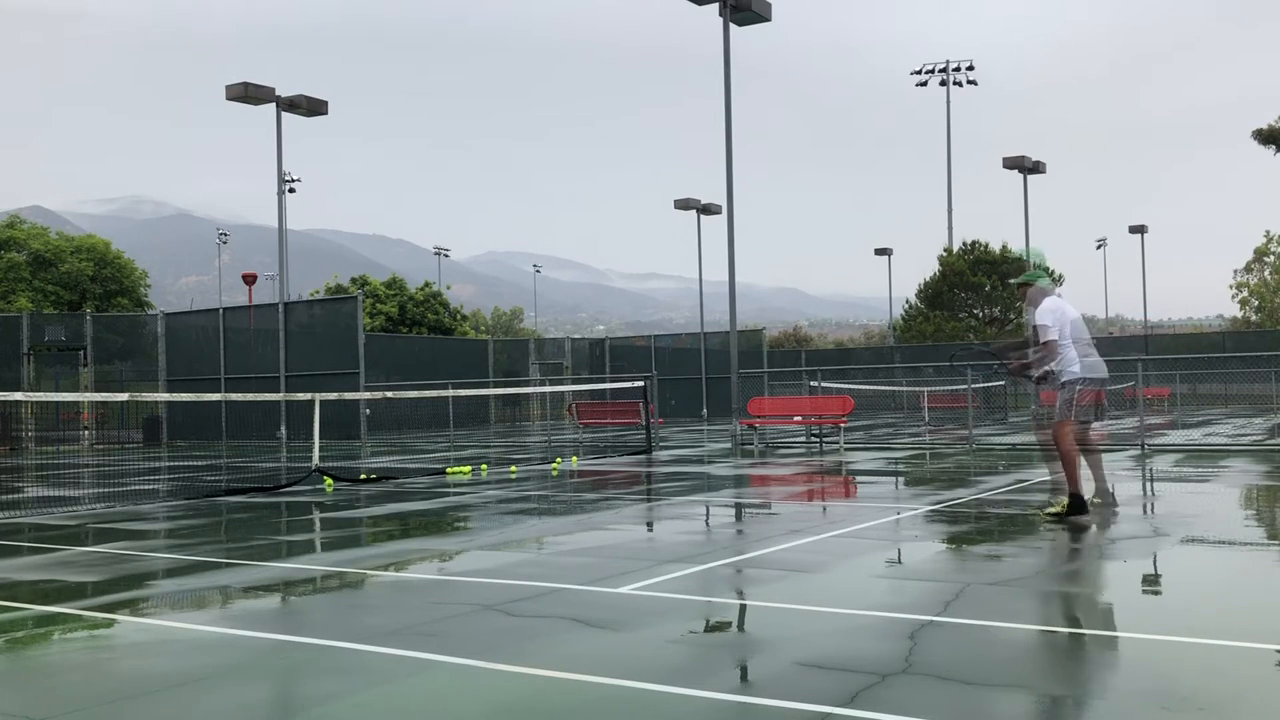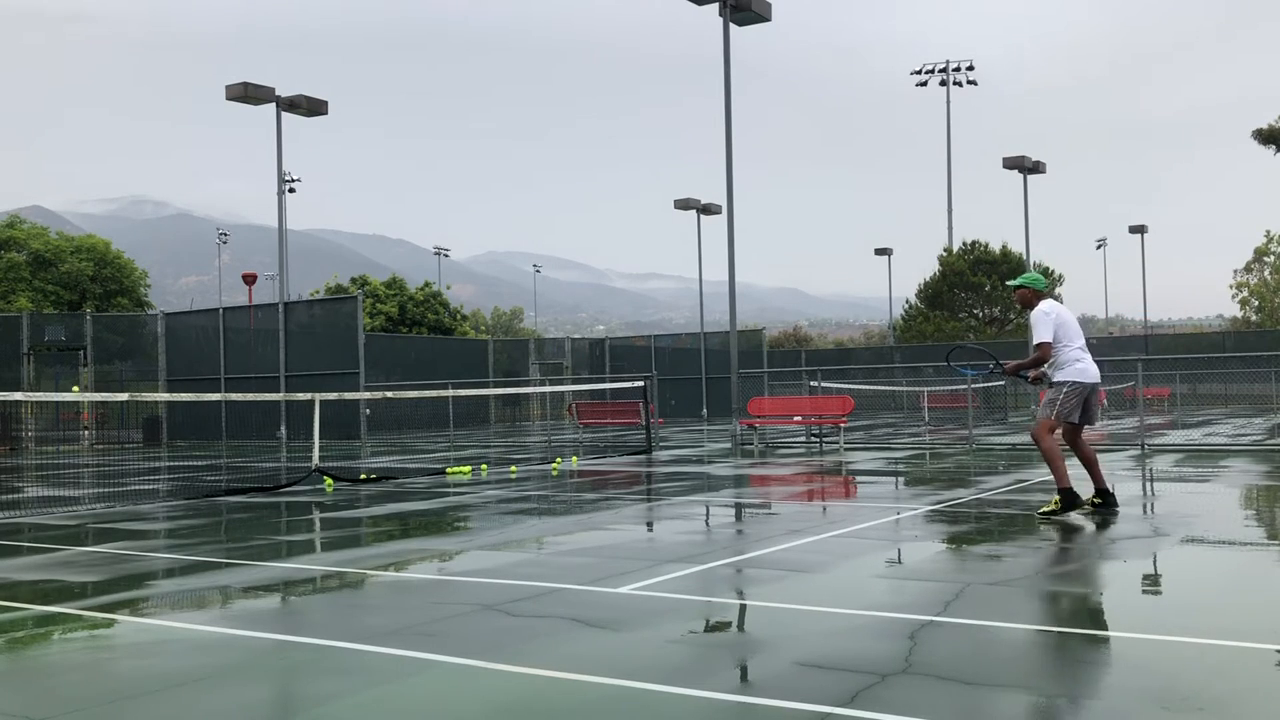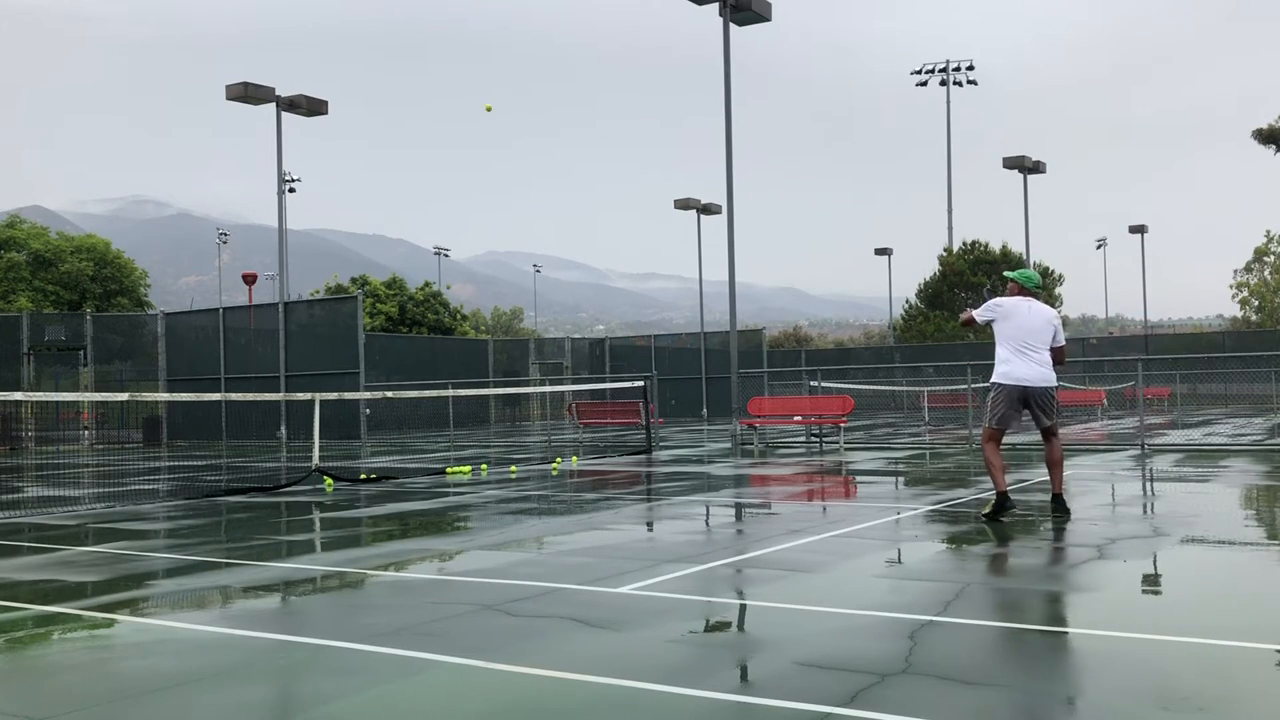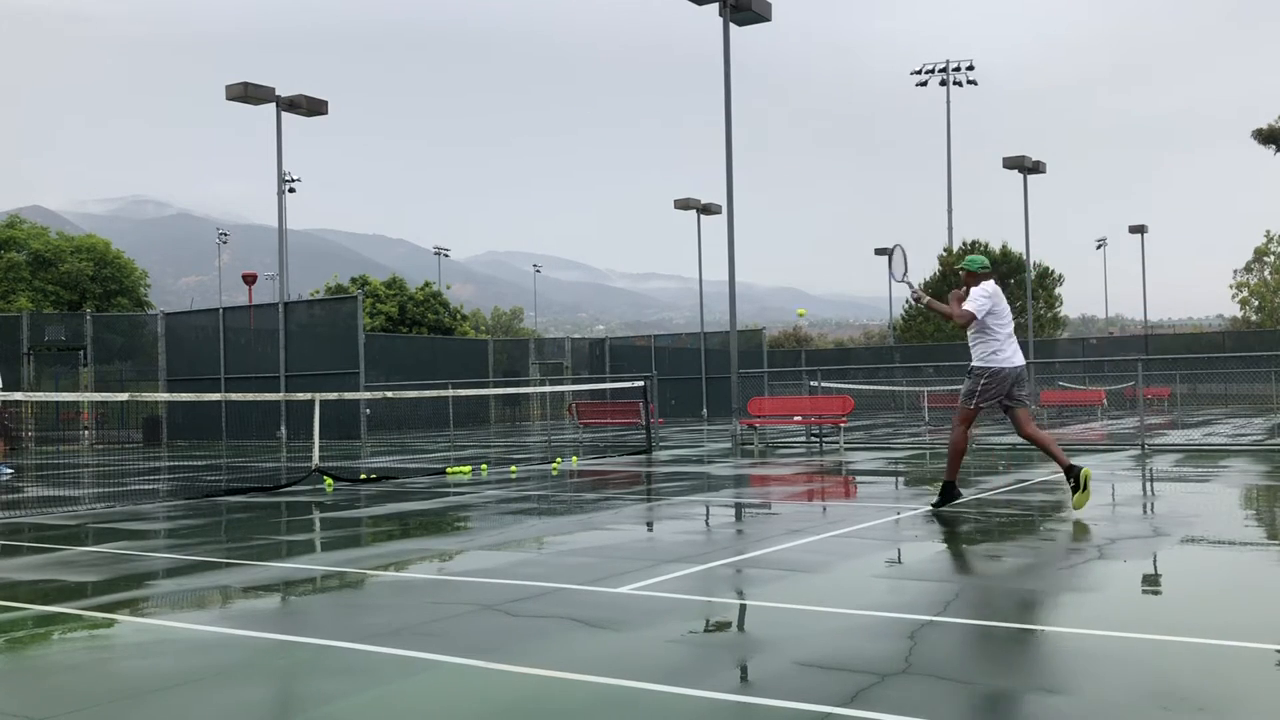
dt=0.7s
person 1, frame 1
left shoulder: (1045, 306)
right shoulder: (1055, 304)
left elbow: (1047, 348)
left wrist: (1022, 366)
right wrist: (1048, 370)
left hip: (1079, 376)
right hip: (1091, 373)
left knee: (1061, 433)
right knee: (1078, 434)
left ankle: (1076, 500)
right ankle: (1103, 493)
person 1, frame 2
left shoulder: (1040, 312)
right shoulder: (1055, 308)
left elbow: (1044, 354)
left wrist: (1017, 367)
right wrist: (1045, 372)
left hip: (1072, 379)
right hip: (1088, 376)
left knee: (1041, 432)
right knee: (1072, 436)
left ankle: (1067, 495)
right ankle: (1104, 496)
person 1, frame 3
left shoulder: (999, 305)
right shoulder: (1051, 314)
left elbow: (965, 320)
right elbow: (1059, 358)
left wrist: (969, 313)
left hip: (1006, 382)
right hip: (1043, 382)
left knee: (990, 442)
right knee: (1051, 437)
left ankle: (1002, 497)
right ankle: (1058, 499)
person 1, frame 4
left shoulder: (982, 291)
right shoulder: (989, 289)
left elbow: (962, 321)
right elbow: (964, 307)
left wrist: (928, 301)
right wrist: (942, 302)
left hip: (991, 366)
right hip: (1013, 367)
left knee: (960, 424)
right knee: (1027, 429)
left ankle: (949, 487)
right ankle: (1072, 472)
